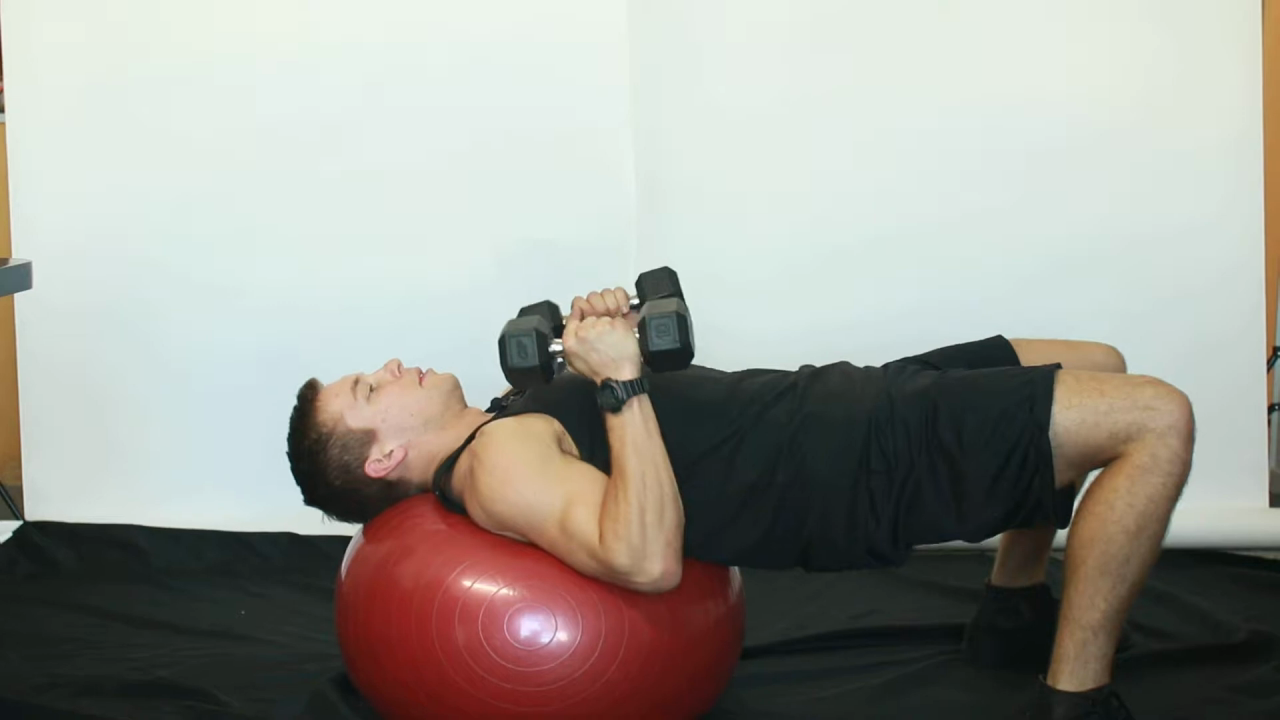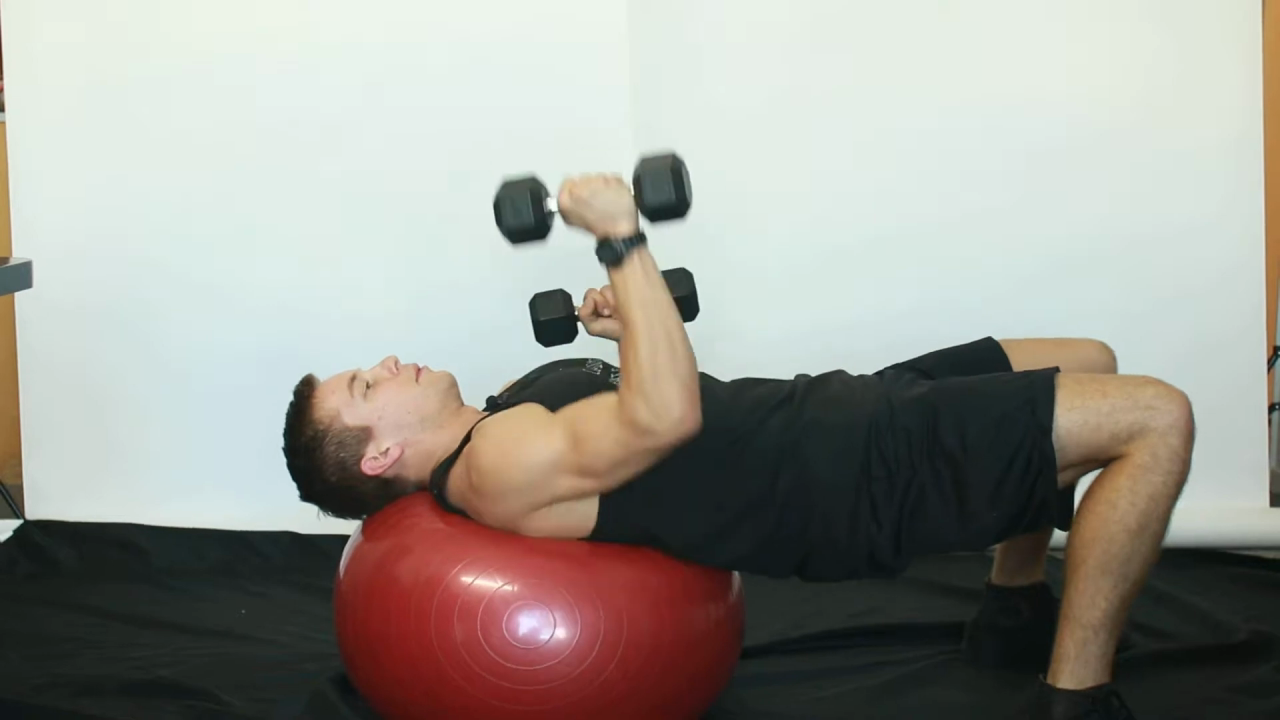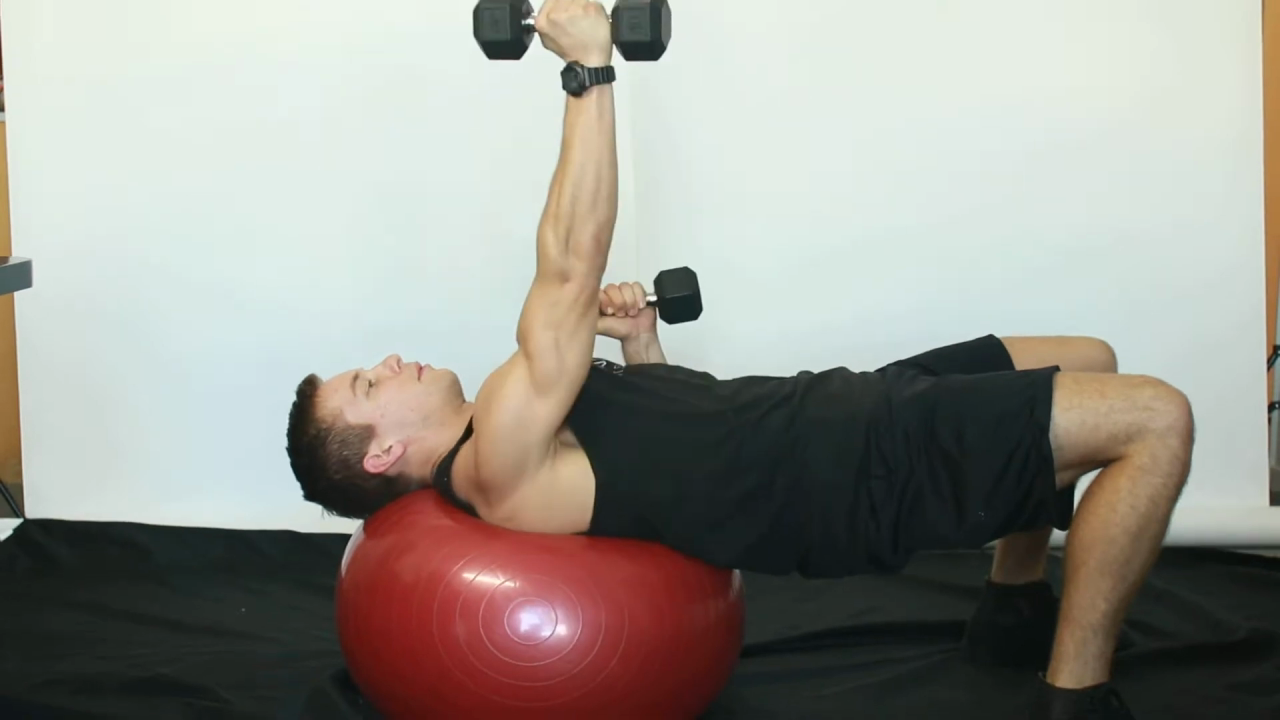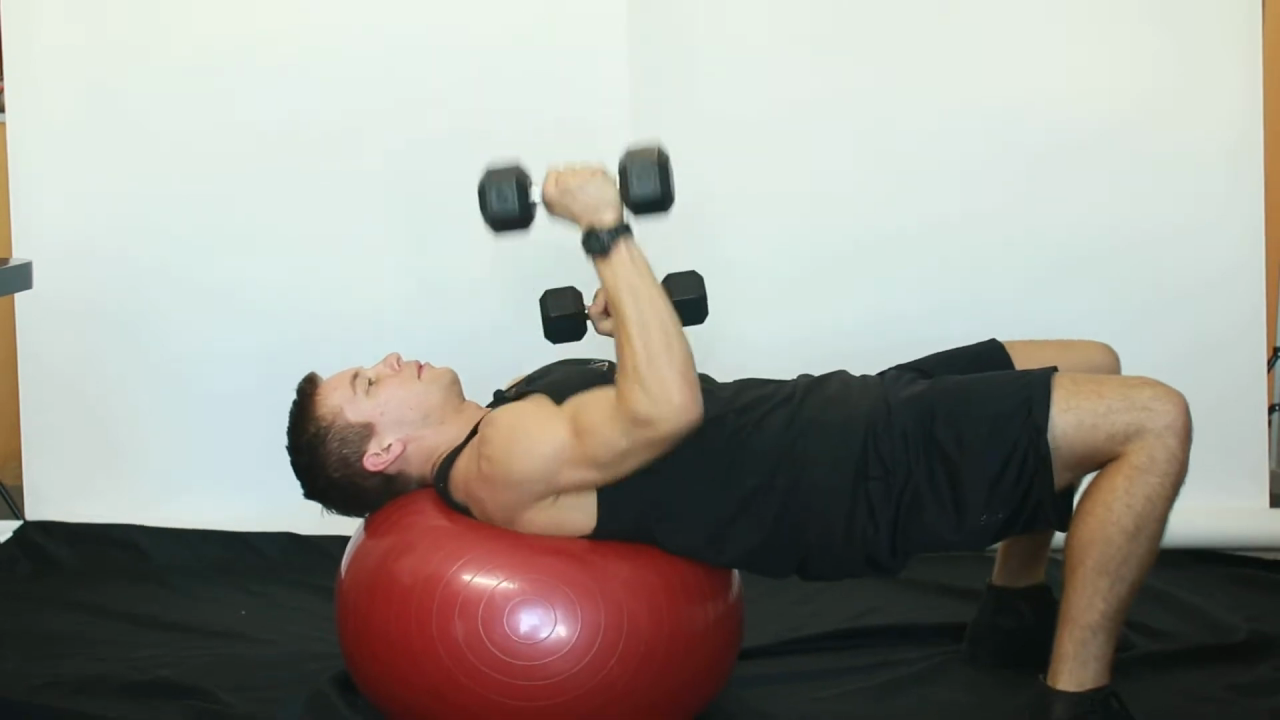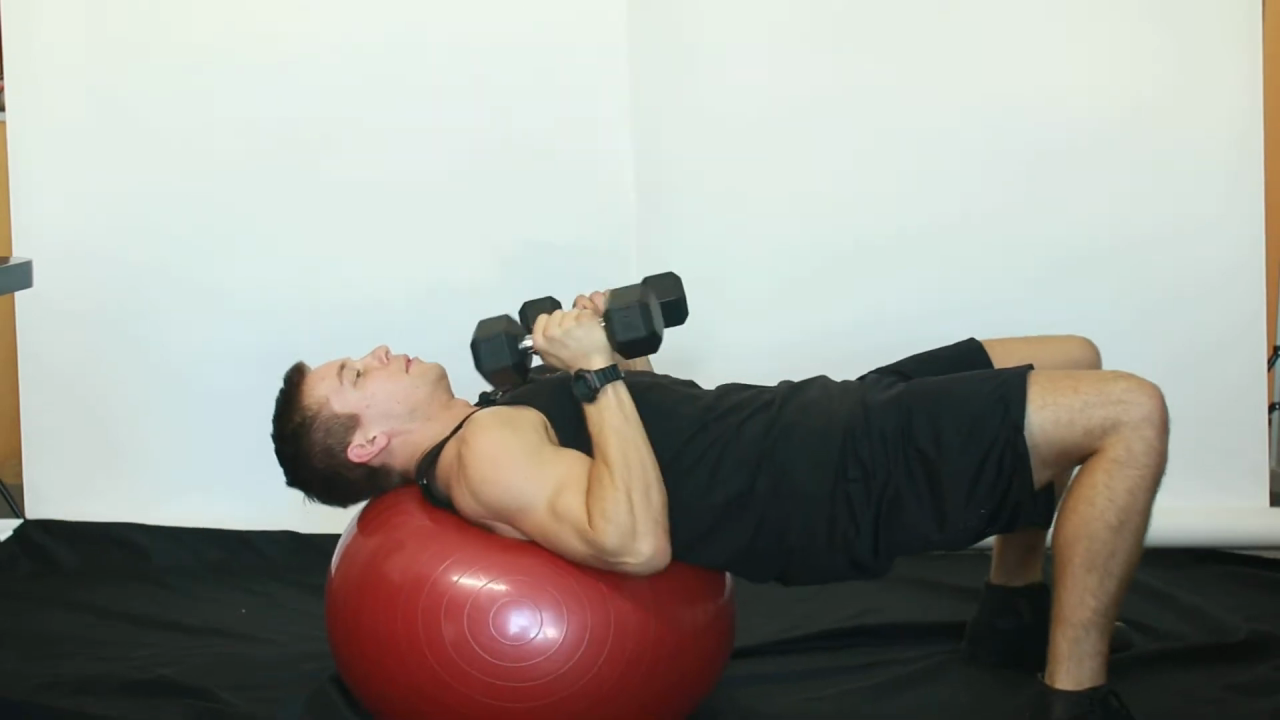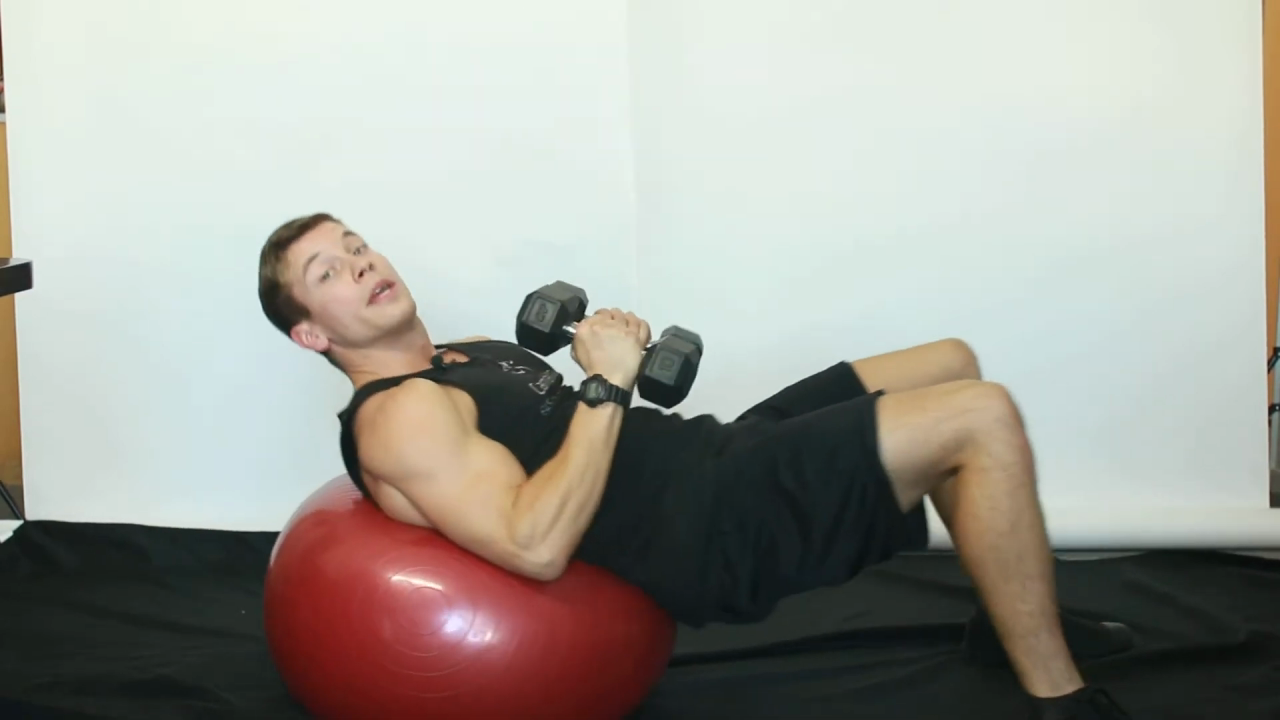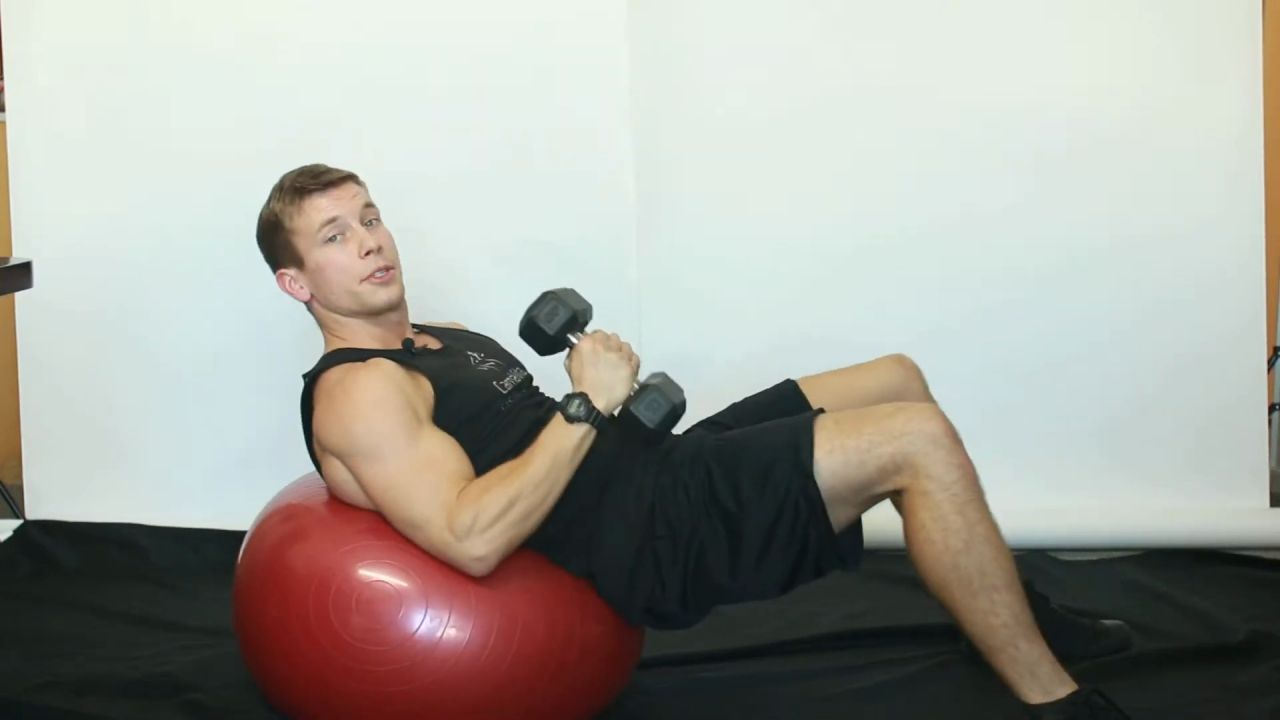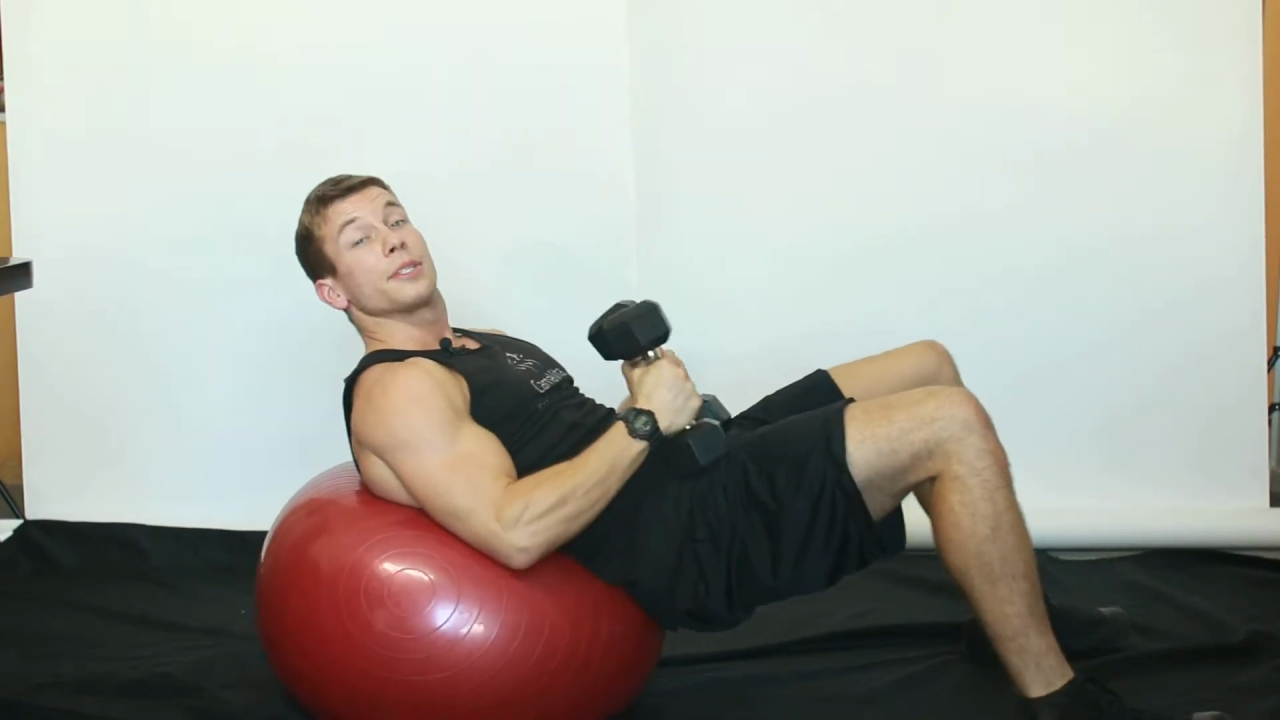
dt=0.5s
person 1, frame 1
left shoulder: (504, 427)
right shoulder: (496, 467)
right elbow: (650, 558)
left wrist: (622, 354)
right wrist: (620, 378)
left hip: (843, 410)
right hip: (855, 471)
left knee: (1098, 368)
right knee: (1156, 418)
left ankle: (1016, 610)
person 1, frame 2
left shoulder: (505, 435)
right shoulder: (499, 469)
right elbow: (668, 416)
left wrist: (633, 339)
right wrist: (620, 237)
left hip: (835, 422)
right hip: (849, 487)
left knee: (1088, 366)
right knee: (1155, 419)
left ankle: (1016, 612)
person 1, frame 3
left shoulder: (511, 435)
right shoulder: (499, 459)
right elbow: (569, 266)
left wrist: (640, 345)
left hip: (841, 418)
right hip: (854, 479)
left knee: (1089, 362)
right knee: (1155, 420)
left ankle: (1015, 609)
person 1, frame 4
left shoulder: (501, 424)
right shoulder: (498, 465)
right elbow: (670, 408)
left wrist: (628, 292)
right wrist: (606, 228)
left hip: (837, 422)
right hip: (852, 478)
left knee: (1093, 365)
right knee: (1151, 419)
left ankle: (1015, 614)
person 1, frame 5
left shoulder: (492, 424)
right shoulder: (481, 459)
right elbow: (638, 541)
left wrist: (610, 351)
right wrist: (595, 369)
left hip: (823, 423)
right hip: (833, 484)
left knee: (1074, 363)
right knee: (1129, 413)
left ankle: (1014, 612)
person 1, frame 6
left shoulder: (460, 358)
right shoulder: (397, 419)
right elbow: (537, 544)
left wrist: (613, 367)
right wrist: (605, 388)
left hip: (711, 462)
right hip: (715, 533)
left knee: (948, 364)
right knee: (982, 416)
left ankle: (1015, 617)
person 1, frame 7
left shoulder: (430, 344)
right shoulder: (356, 394)
right elbow: (474, 540)
left wrist: (598, 386)
right wrist: (585, 404)
left hip: (664, 473)
right hip: (653, 535)
left knee: (896, 380)
right knee: (919, 444)
left ankle: (1010, 608)
person 1, frame 8
left shoulder: (476, 348)
right shoulder: (398, 393)
right elbow: (518, 531)
left wrist: (644, 398)
right wrist: (645, 422)
left hip: (699, 479)
right hip: (692, 536)
left knee: (929, 367)
right knee: (954, 425)
left ankle: (1012, 606)
